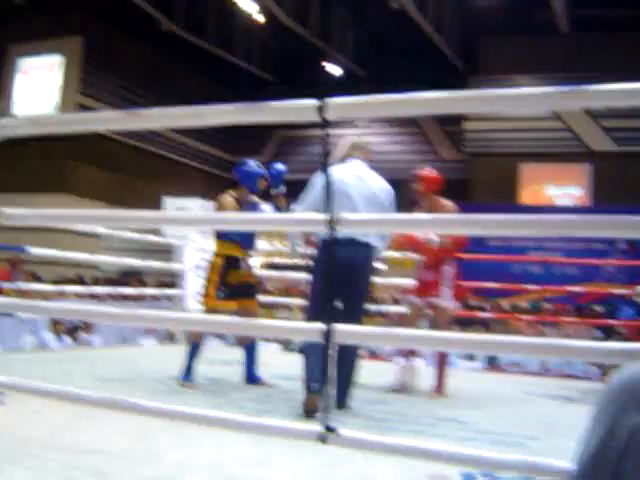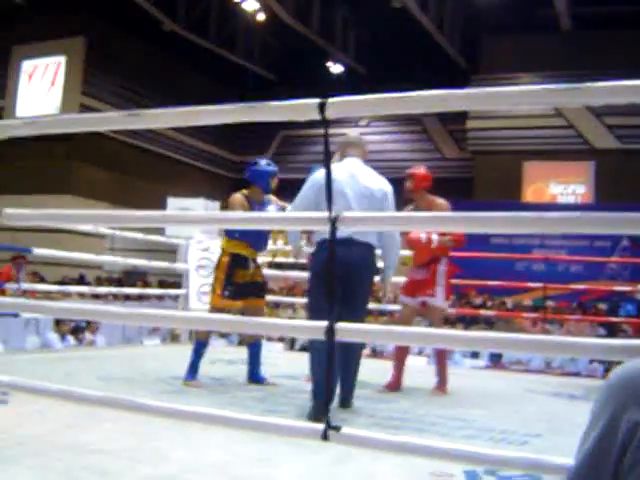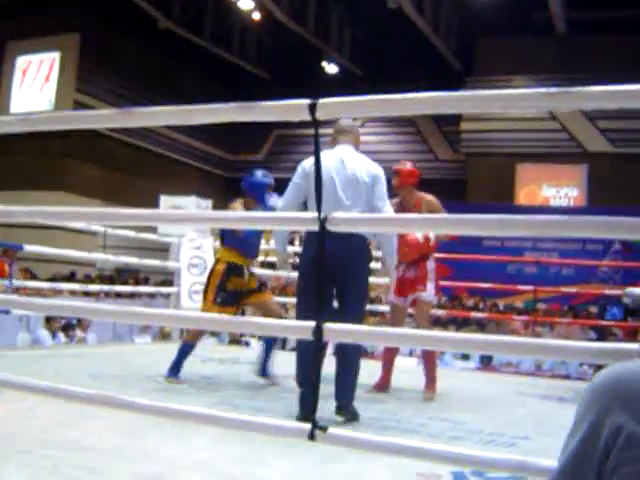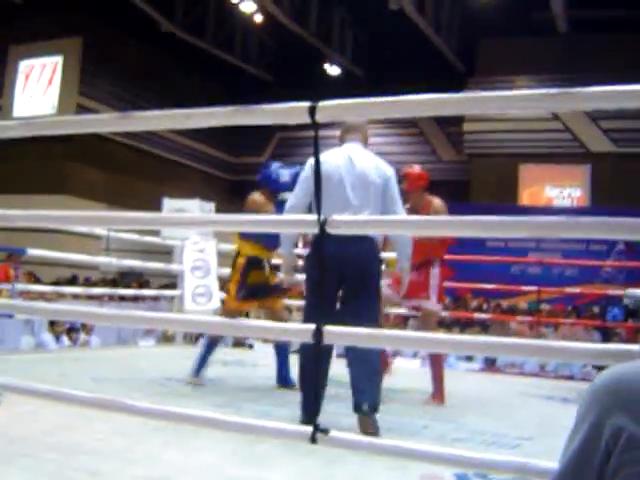
dt=0.2s
person 1, frame 1
left shoulder: (329, 175)
right shoulder: (382, 185)
left elbow: (303, 213)
right elbow: (385, 232)
right wrist: (374, 255)
left hip: (331, 251)
right hip: (361, 255)
left knee: (318, 321)
right knee: (350, 325)
left ankle: (315, 387)
right ankle: (341, 395)
person 1, frame 2
left shoulder: (322, 175)
right shoulder: (379, 183)
left elbow: (296, 213)
right elbow: (389, 231)
left wrist: (294, 243)
right wrist: (389, 271)
left hip: (328, 252)
right hip: (362, 255)
right knee: (352, 324)
left ankle: (321, 405)
right ankle: (345, 395)
person 1, frame 3
left shoulder: (311, 164)
right shoulder: (372, 168)
left elbow: (286, 208)
right elbow: (383, 216)
left wrist: (280, 246)
right wrist: (390, 260)
left hip: (317, 245)
right hip: (354, 248)
left knee: (311, 325)
right knee: (351, 324)
left ankle: (306, 408)
right ankle: (345, 400)
person 1, frame 4
left shoulder: (319, 162)
right shoulder: (381, 168)
left elbow: (294, 208)
right elbow: (397, 219)
left wrist: (287, 252)
right wrist: (404, 263)
left hip: (325, 249)
right hip: (363, 251)
right knee: (364, 331)
left ankle: (309, 414)
right ankle: (366, 410)
person 2, frame 1
left shoulder: (448, 208)
right shoulder: (420, 212)
left elbow: (460, 240)
left wrist: (433, 241)
left hip: (444, 271)
right hip: (427, 270)
left knee: (441, 327)
left ankle: (440, 384)
right ankle: (405, 375)
person 2, frame 2
left shoulder: (440, 206)
right shoulder: (409, 211)
left elbow: (459, 237)
right elbow: (402, 238)
left wrist: (434, 240)
left hip: (435, 270)
right hip: (415, 270)
left knee: (435, 326)
right knee: (402, 324)
left ankle: (442, 382)
right ankle: (396, 380)
person 2, frame 3
left shoulder: (429, 202)
right shoulder: (392, 206)
left wrist: (432, 237)
left hip: (423, 266)
right hip: (402, 268)
left knee: (422, 323)
right knee: (393, 325)
left ankle: (430, 383)
right ankle: (384, 380)
person 2, frame 4
left shoulder: (435, 205)
right shoulder: (408, 208)
left elbow: (445, 239)
left hip: (428, 271)
right hip: (409, 269)
left knee: (429, 329)
left ankle: (438, 392)
person 3, frame 1
left shoulder: (253, 201)
right shoulder: (226, 200)
right elbow: (235, 229)
left wrist: (279, 190)
left hip: (241, 263)
right hip: (224, 262)
left knee: (250, 317)
right knee: (210, 315)
left ankle: (250, 372)
right ankle: (187, 371)
person 3, frame 2
left shoulder: (270, 200)
right shoulder: (238, 199)
right elbow: (239, 229)
left hip: (251, 263)
right hip: (232, 261)
left knee: (258, 318)
right knee: (217, 314)
left ankle: (254, 372)
right ankle: (192, 370)
person 3, frame 3
left shoulder: (260, 208)
right shoulder: (237, 208)
right elbow: (244, 235)
right wrist: (265, 212)
left hip: (245, 271)
right hip: (227, 270)
left knee: (276, 315)
left ankle: (264, 366)
right ankle: (174, 369)
person 3, frame 4
left shoulder: (274, 200)
right shoulder: (256, 199)
left hip: (264, 266)
right hip: (247, 263)
left knee: (281, 320)
right knee: (229, 315)
left ankle: (284, 376)
right ankle: (200, 367)
